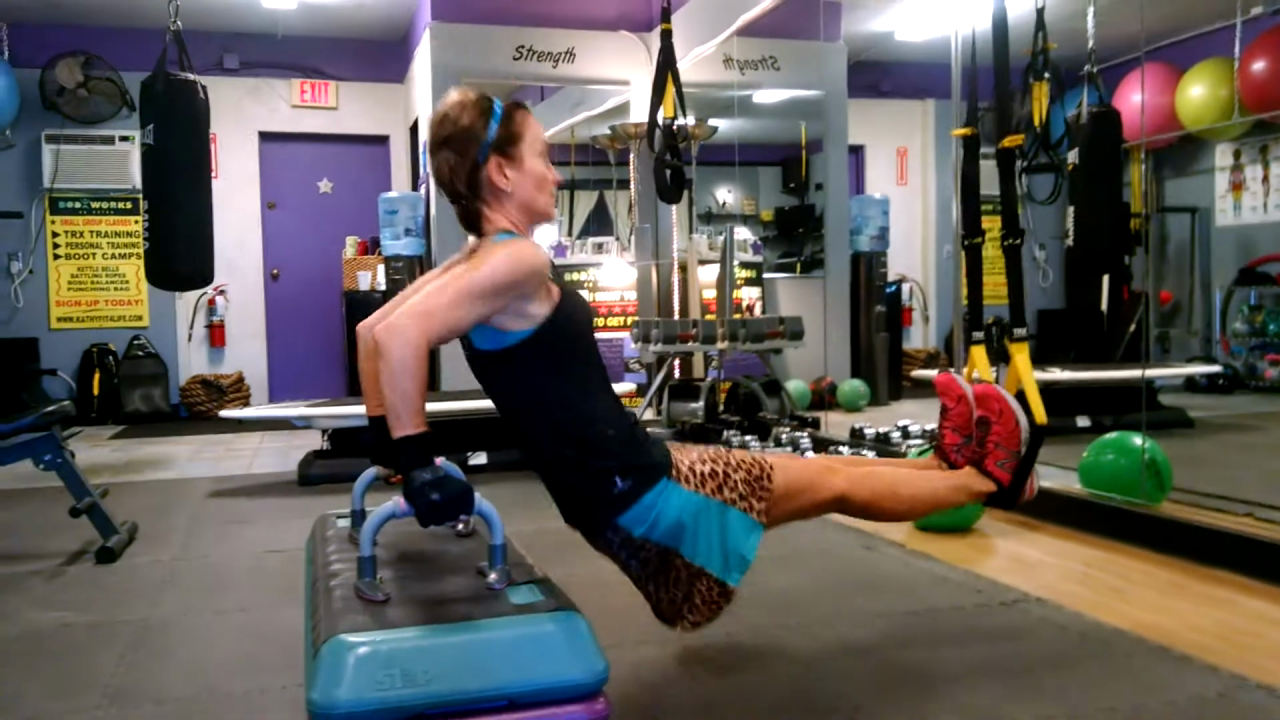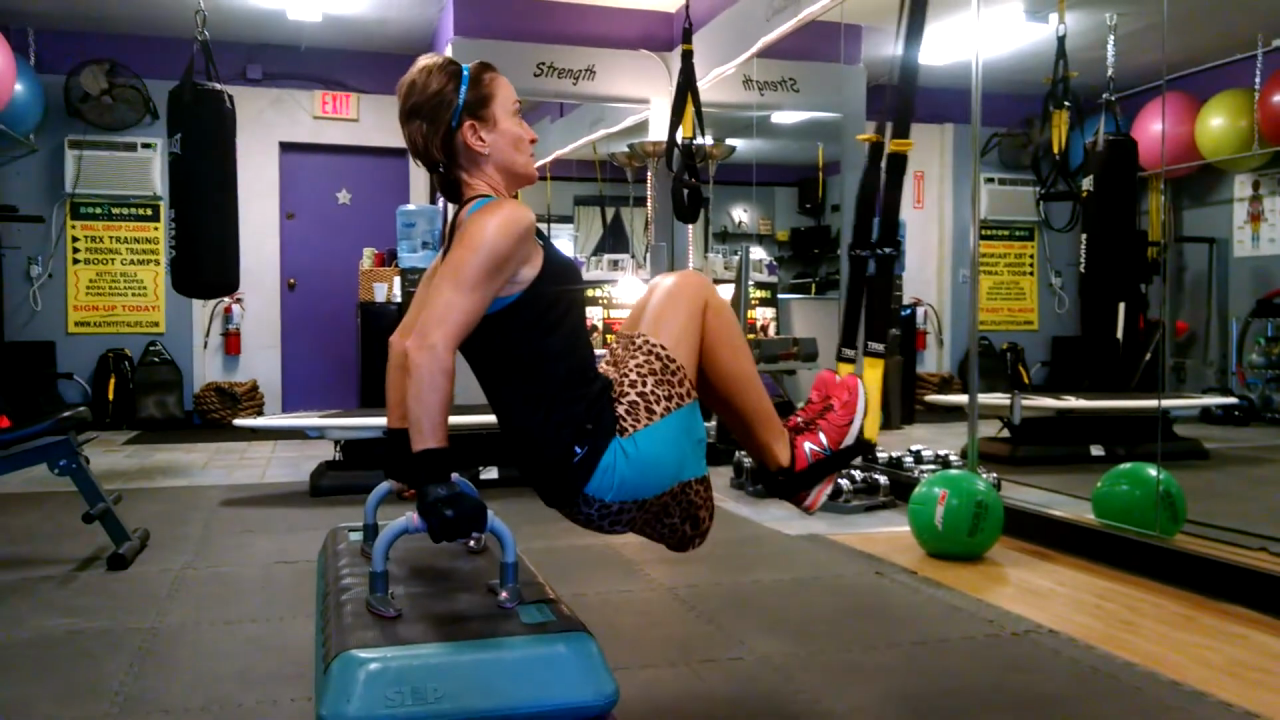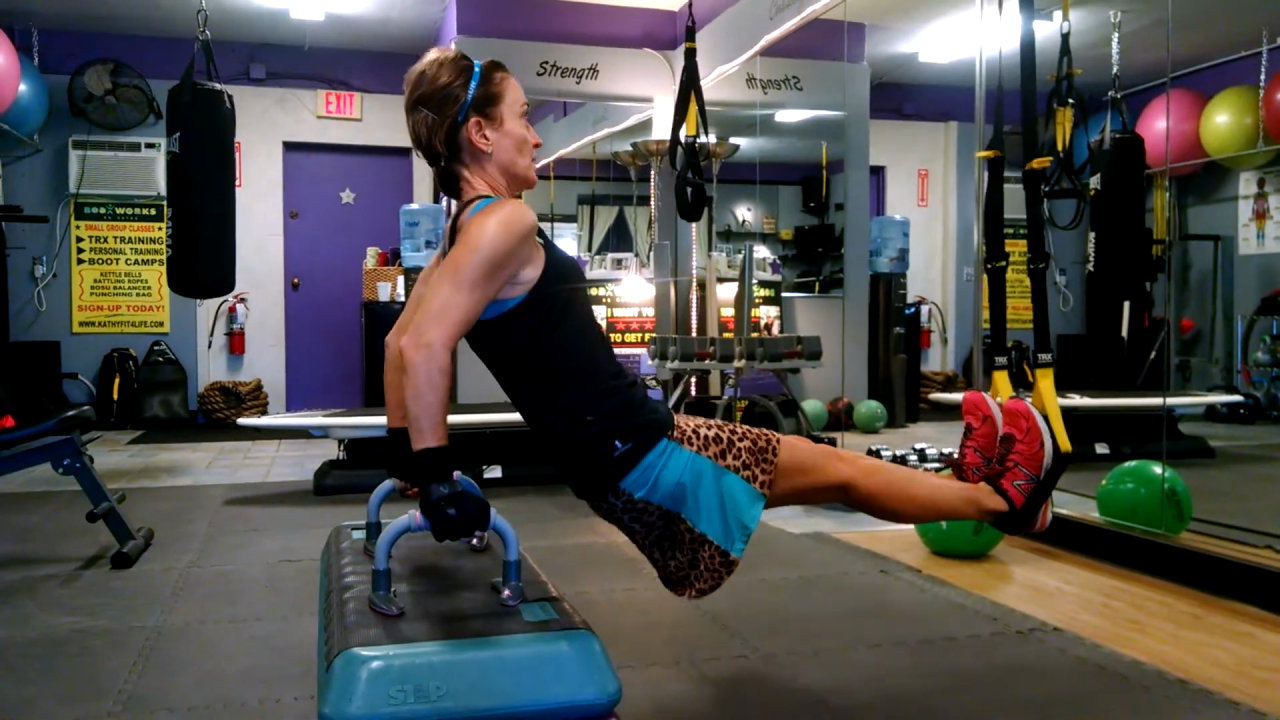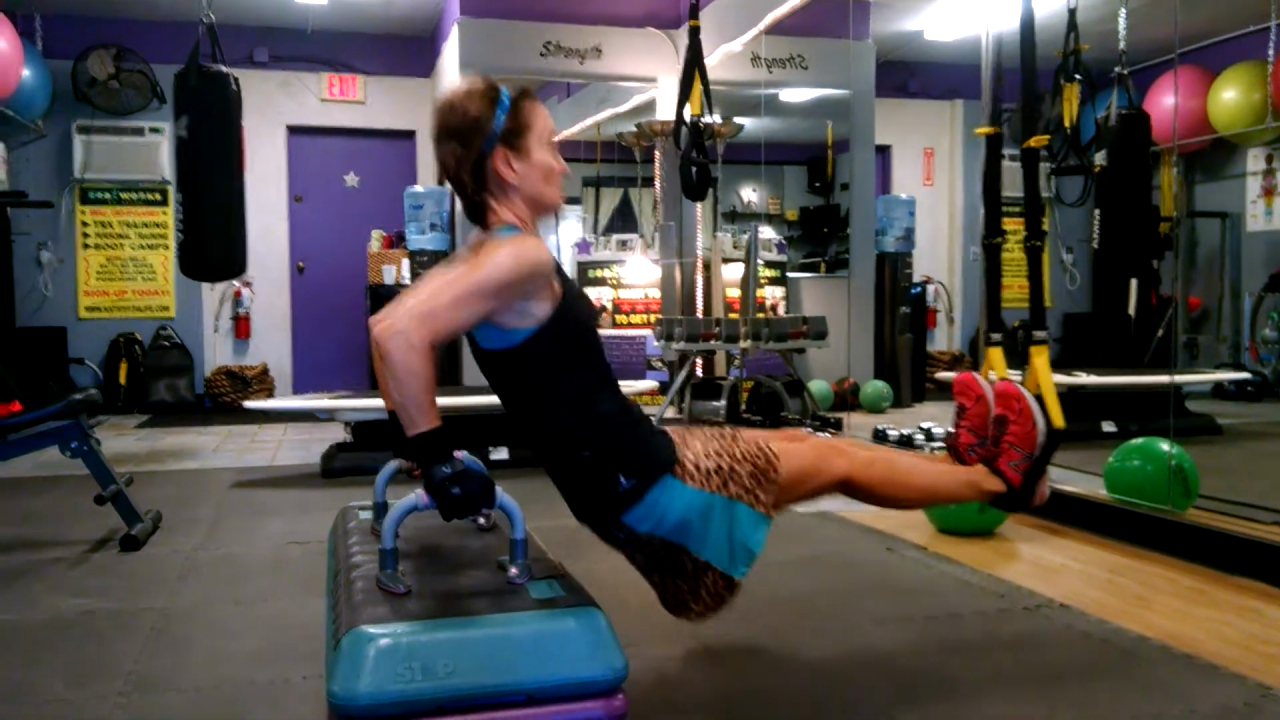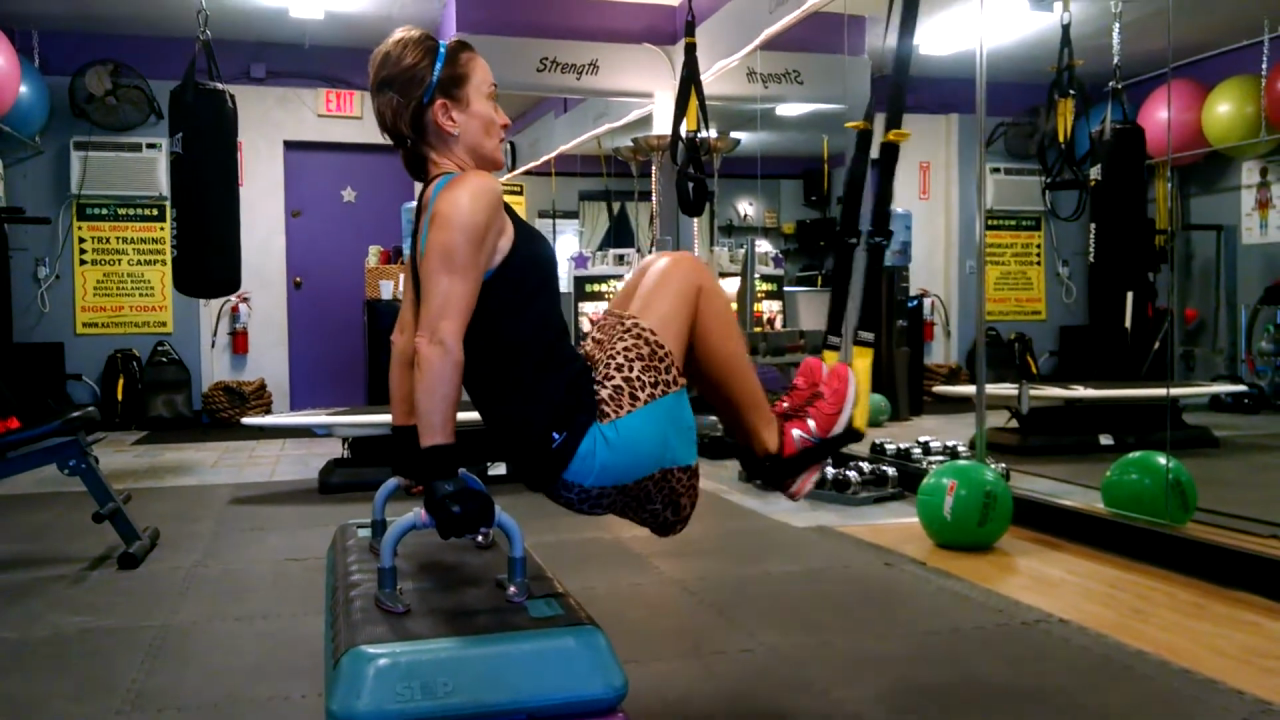
dt=1s
person 1, frame 1
left shoulder: (480, 260)
right shoulder: (517, 262)
left elbow: (371, 331)
right elbow: (398, 338)
left wrist: (394, 449)
right wrist: (419, 463)
left hip: (623, 484)
right hip: (634, 496)
left knee: (797, 464)
right knee: (830, 481)
left ankle: (949, 465)
right ankle: (985, 479)
person 1, frame 2
left shoulder: (467, 229)
right shoulder: (504, 222)
left elbow: (403, 345)
right elbow: (428, 349)
left wrist: (406, 462)
right wrist: (436, 482)
left hip: (574, 467)
right hip: (608, 469)
left knee: (676, 298)
right knee: (688, 290)
left ankle: (780, 442)
right ankle: (787, 459)
person 1, frame 3
left shoulder: (467, 231)
right shoulder: (503, 221)
left elbow: (398, 345)
right elbow: (423, 349)
left wrist: (408, 463)
right wrist: (439, 481)
left hip: (615, 457)
right hip: (638, 458)
left knee: (809, 455)
right knee: (835, 468)
left ankle: (971, 489)
right ankle: (1002, 501)
person 1, frame 4
left shoulder: (487, 254)
right shoulder: (521, 258)
left elbow: (390, 328)
right elbow: (397, 334)
left wrist: (419, 446)
right wrist: (437, 459)
left hip: (631, 469)
right hip: (640, 489)
left knee: (796, 440)
right knee: (835, 462)
left ankle: (960, 463)
right ankle: (997, 481)
person 1, frame 5
left shoulder: (438, 205)
right shoulder: (469, 194)
left elbow: (406, 343)
right elbow: (438, 344)
left wrist: (412, 457)
right wrist: (440, 472)
left hip: (556, 444)
right hip: (585, 451)
left knee: (660, 277)
right knee: (681, 273)
left ankle: (766, 425)
right ankle: (775, 444)
